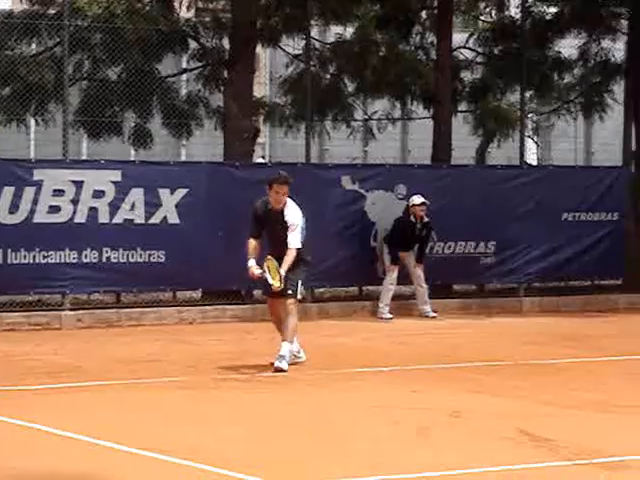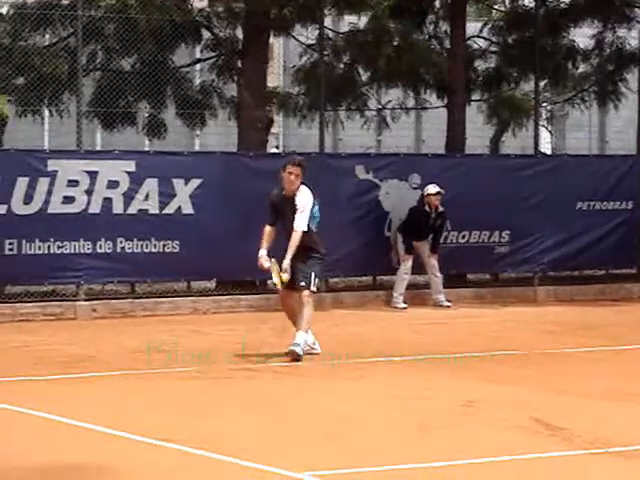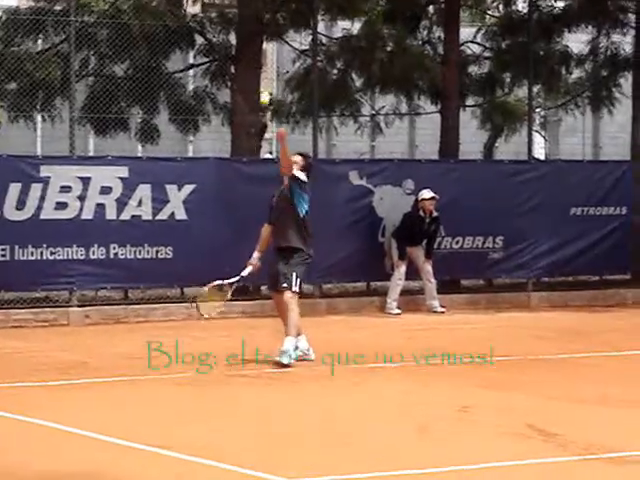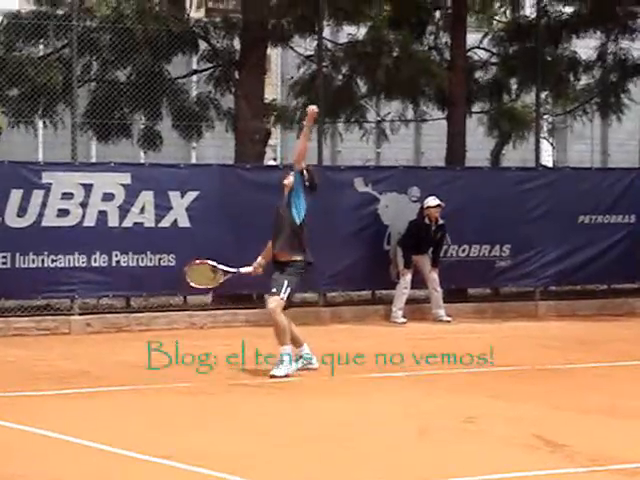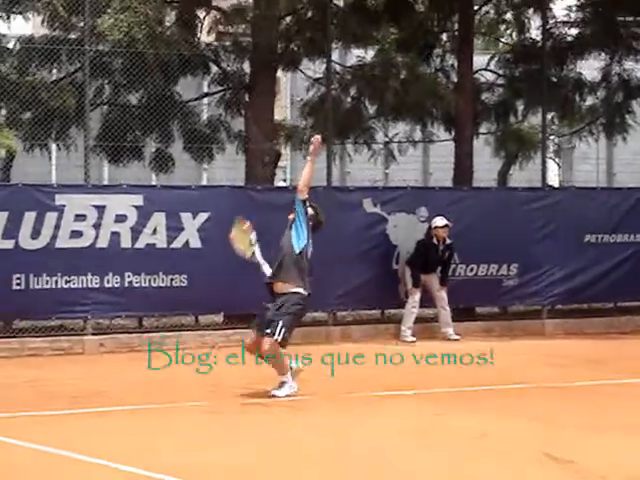
dt=0.3s
person 1, frame 1
left shoulder: (293, 212)
right shoulder: (260, 207)
left elbow: (293, 248)
right elbow: (254, 238)
left wrist: (283, 271)
right wrist: (252, 262)
left hip: (295, 263)
right hip: (276, 261)
left knee: (290, 303)
right knee: (273, 305)
left ankle: (284, 353)
right ankle: (295, 349)
person 1, frame 2
left shoulder: (304, 197)
right shoulder: (277, 196)
left elbow: (298, 230)
right elbow: (271, 226)
left wrist: (287, 260)
right wrist: (263, 251)
left hip: (310, 253)
right hip: (291, 253)
left knee: (305, 295)
right knee: (285, 297)
left ankle: (299, 342)
right ankle: (309, 340)
person 1, frame 3
left shoulder: (300, 183)
right shoulder: (279, 193)
left elbow: (287, 168)
right elbow: (269, 227)
left wrist: (282, 141)
right wrist: (257, 253)
left hip: (297, 252)
right hip: (281, 253)
left knee: (288, 298)
right knee: (280, 303)
left ankle: (289, 348)
right ankle: (303, 346)
person 1, frame 4
left shoulder: (297, 197)
right shoulder: (284, 205)
left elbow: (300, 160)
left wrist: (308, 125)
right wrist: (262, 259)
left hip: (293, 266)
right hip: (281, 265)
left knee: (274, 306)
right knee: (279, 314)
left ankle: (286, 358)
right ankle: (306, 356)
person 1, frame 5
left shoulder: (301, 227)
right shoulder: (295, 237)
left elbow: (302, 191)
left wrist: (312, 156)
left hip: (292, 300)
right hip: (277, 299)
left knee: (270, 348)
right knee: (252, 345)
left ankle: (288, 380)
right ankle: (288, 366)
person 2, frame 1
left shoulder: (427, 224)
right shoulder: (402, 222)
left elbow: (423, 243)
right elbow: (393, 242)
left wrist: (420, 261)
right wrist: (394, 262)
left hip: (409, 251)
right hip: (391, 249)
left knee: (419, 276)
right knee: (391, 277)
left ankle: (426, 309)
right ankle: (382, 311)
person 2, frame 2
left shoulder: (441, 213)
right shoulder: (416, 211)
left elbow: (438, 233)
right elbow: (407, 232)
left wrist: (434, 251)
right wrist: (409, 251)
left hip: (423, 240)
right hip: (405, 238)
left knee: (433, 266)
right knee: (406, 266)
left ankle: (440, 299)
right ankle: (397, 300)
person 2, frame 3
left shoulder: (435, 219)
right shoulder: (411, 216)
left elbow: (431, 238)
right elbow: (401, 237)
left wrist: (429, 256)
right wrist: (401, 257)
left hip: (417, 246)
right hip: (399, 244)
left knee: (428, 271)
right knee: (400, 272)
left ankle: (434, 305)
right ankle: (391, 306)
person 2, frame 4
left shoulder: (441, 226)
right shoulder: (416, 224)
left elbow: (438, 246)
right elbow: (407, 245)
left wrist: (435, 265)
right wrist: (407, 266)
left hip: (423, 254)
right hip: (405, 252)
left knee: (434, 280)
right knee: (405, 281)
left ankle: (440, 313)
right ankle: (396, 315)
person 2, frame 5
left shoulder: (449, 246)
right shoulder: (424, 244)
left elbow: (446, 266)
right elbow: (415, 265)
left wrist: (443, 284)
right wrist: (416, 285)
left hip: (431, 273)
right hip: (413, 272)
left knee: (443, 299)
right knee: (414, 300)
left ankle: (448, 332)
right ankle: (405, 333)
